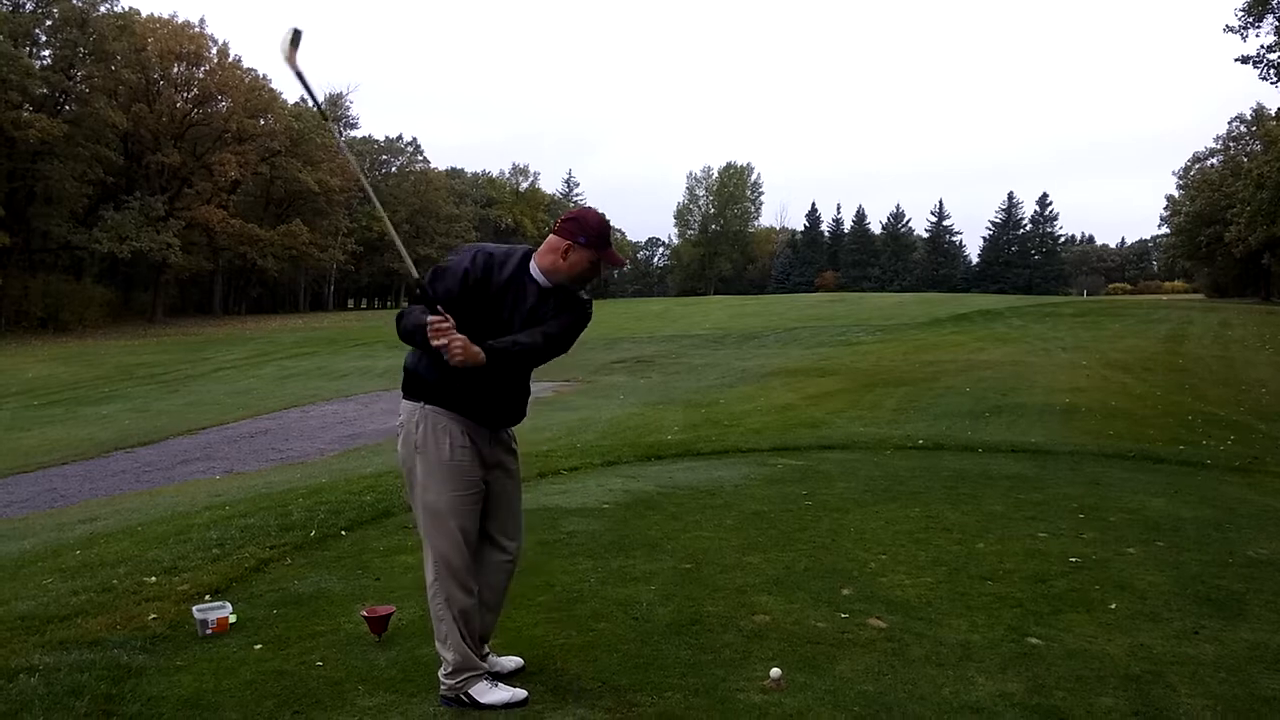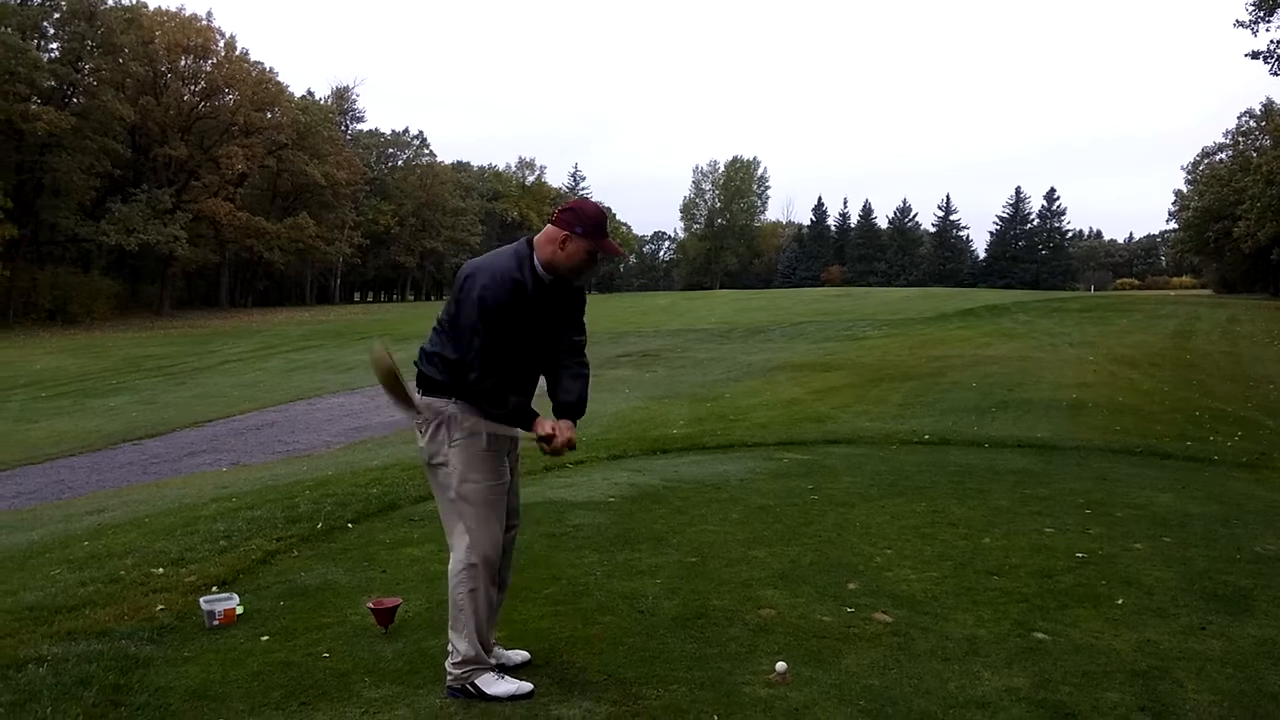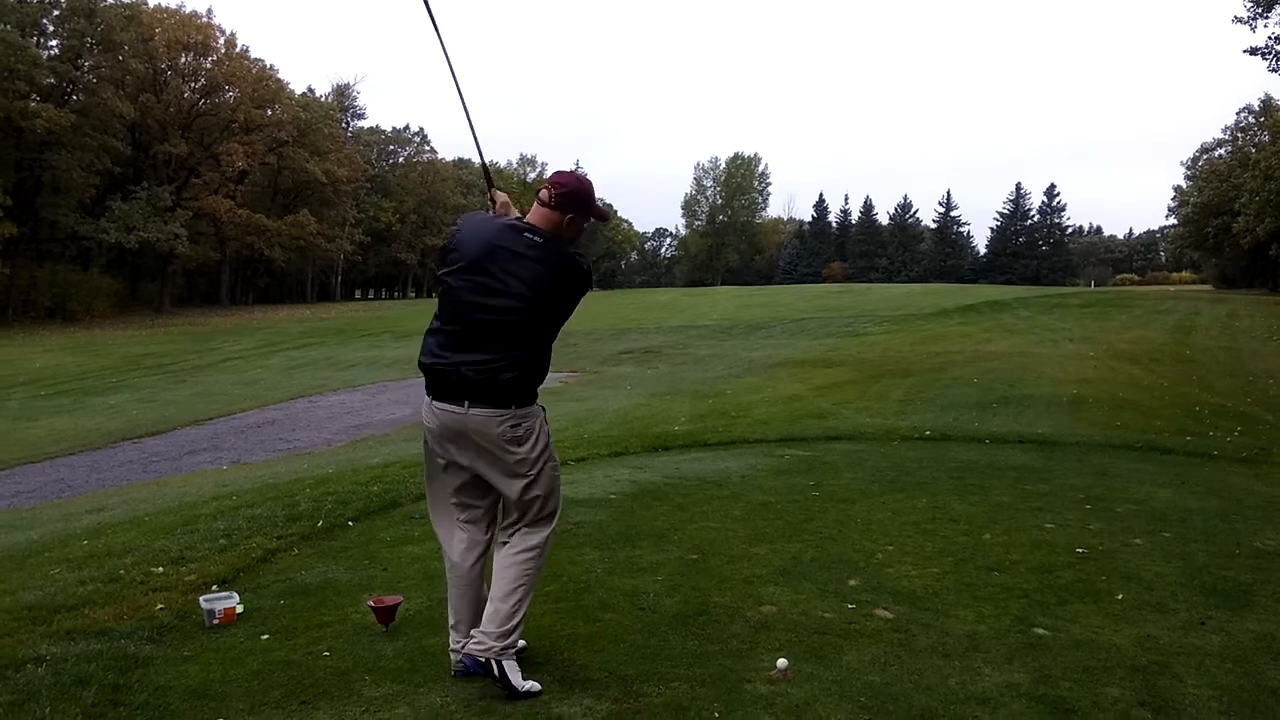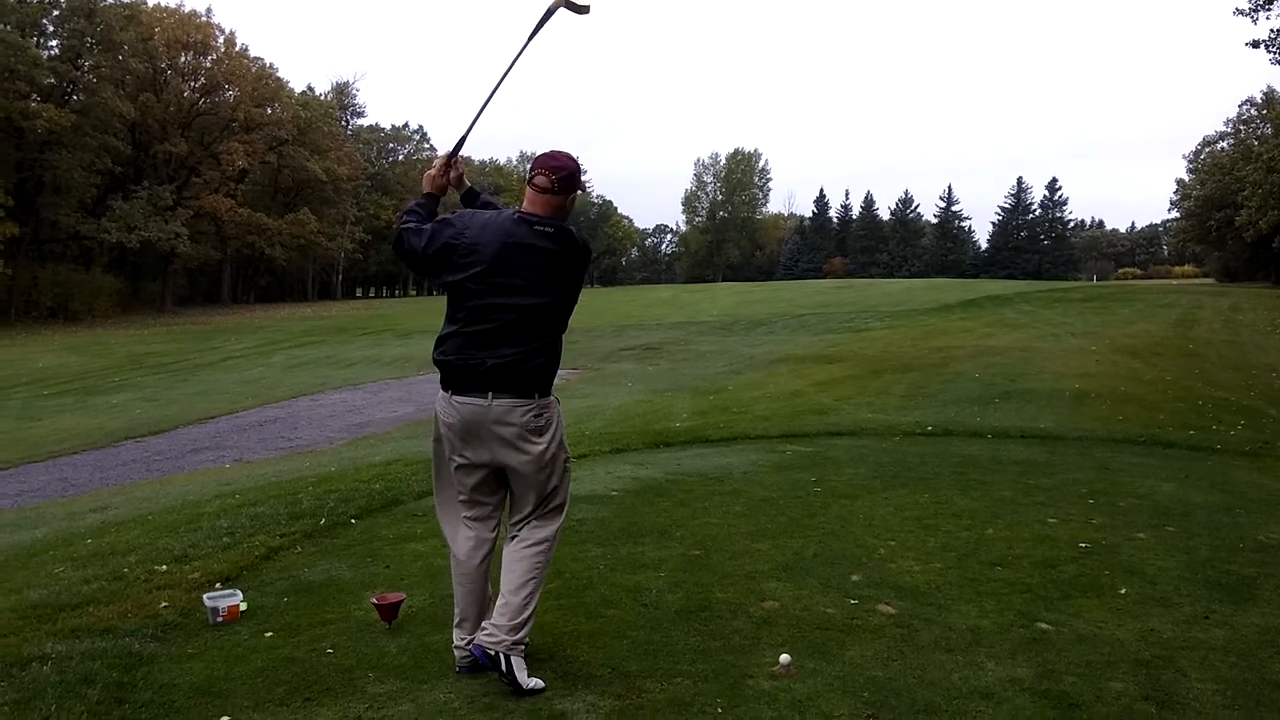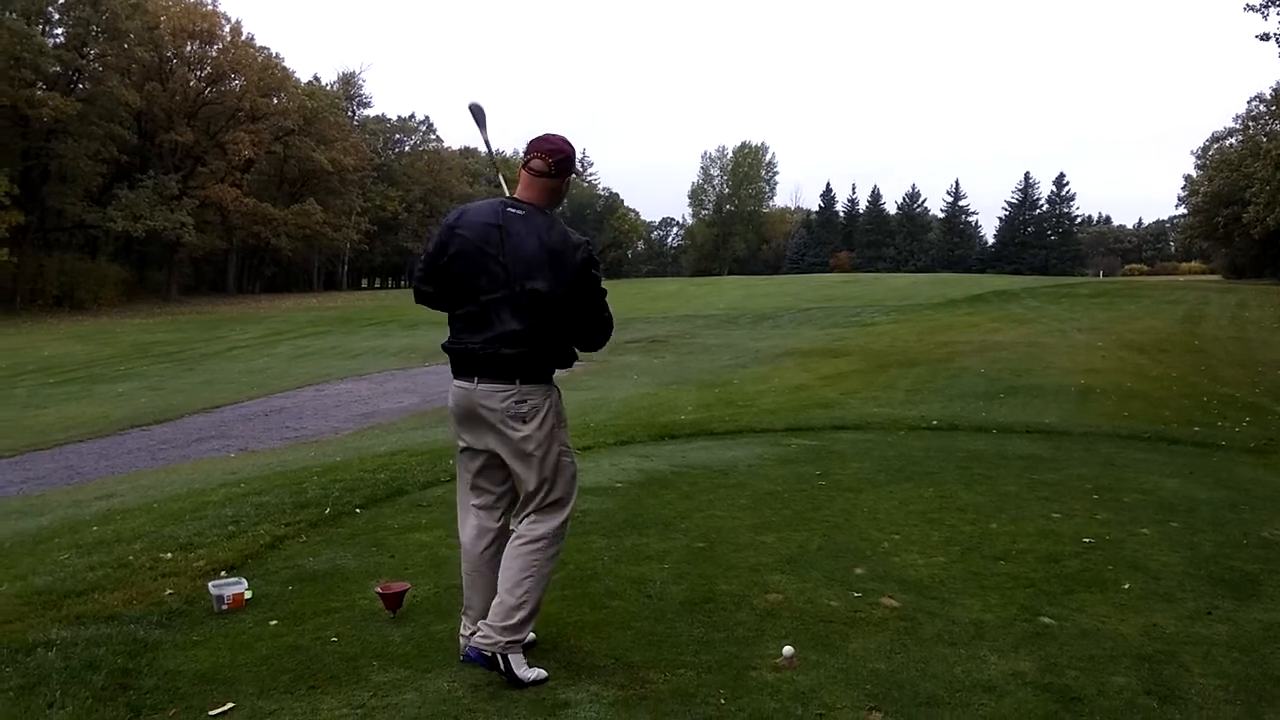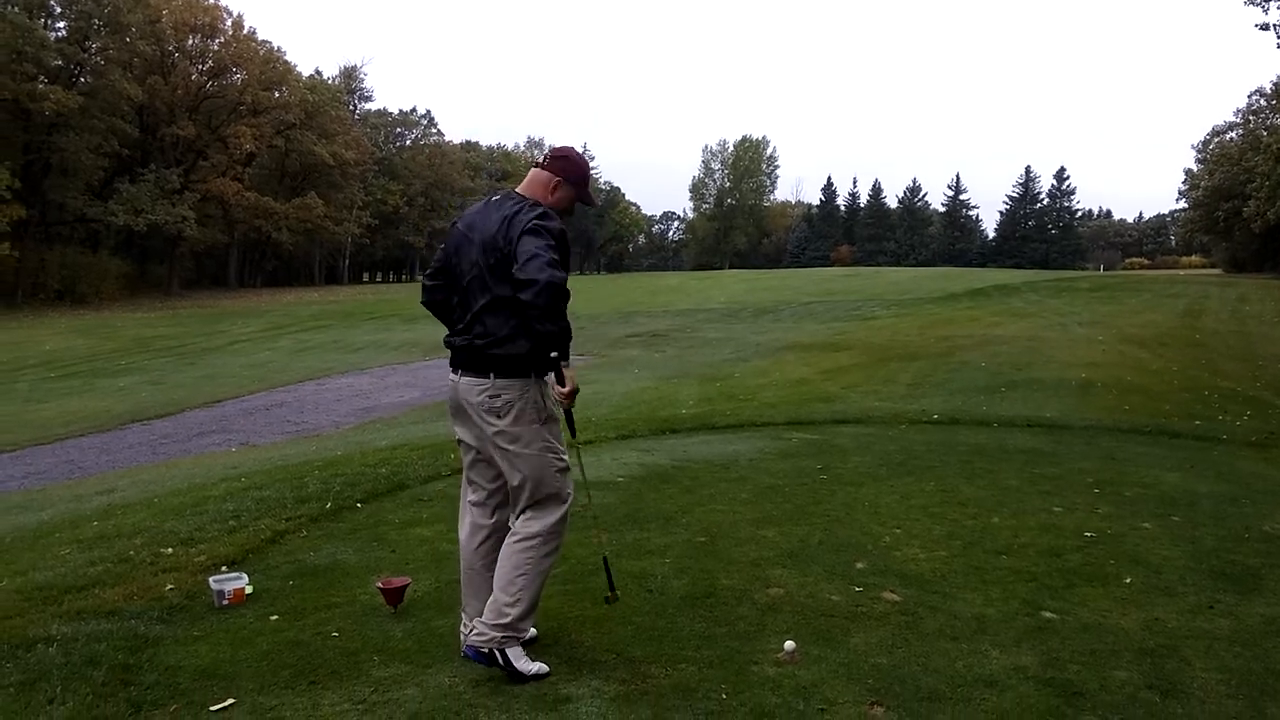
dt=0.4s
person 1, frame 1
left shoulder: (573, 307)
right shoulder: (482, 264)
left elbow: (532, 348)
right elbow: (410, 317)
left wrist: (480, 354)
right wrist: (431, 326)
left hip: (489, 423)
right hip: (437, 416)
left knee: (499, 546)
right knee: (453, 551)
left ankle: (472, 652)
right ankle: (460, 678)
person 1, frame 2
left shoulder: (566, 292)
right shoulder: (496, 278)
left elbow: (568, 359)
right elbow: (483, 372)
left wrist: (566, 418)
right wrist: (532, 421)
left hip: (497, 415)
right hip: (455, 411)
left knee: (498, 534)
right knee: (478, 540)
left ankle: (477, 646)
right ankle: (467, 669)
person 1, frame 3
left shoulder: (472, 230)
right shoulder: (571, 271)
left wrist: (505, 217)
right wrist: (513, 218)
left hip: (441, 404)
right hip: (504, 414)
left knee: (464, 525)
right knee: (530, 524)
left ankle: (466, 644)
right ankle: (492, 646)
person 1, frame 4
left shoulder: (468, 230)
right shoulder: (574, 252)
left elbow: (408, 245)
left wrist: (430, 194)
right wrist: (469, 193)
left hip: (458, 401)
right hip: (525, 407)
left knee: (469, 523)
right knee: (536, 524)
left ankle: (469, 643)
right ankle: (501, 639)
person 1, frame 5
left shoulder: (462, 221)
right shoulder: (570, 249)
left elbow: (425, 288)
right elbow: (594, 331)
left hip: (467, 386)
right hip: (525, 394)
left knee: (481, 512)
right knee: (542, 515)
left ankle: (476, 630)
right ankle: (498, 639)
person 1, frame 6
left shoulder: (471, 218)
right shoulder: (537, 224)
left elbow: (433, 290)
right elbow: (541, 285)
right wrist: (561, 359)
left hip: (466, 379)
right hip: (510, 386)
left knee: (482, 506)
right knee: (543, 506)
left ankle: (479, 626)
right ankle: (496, 633)
